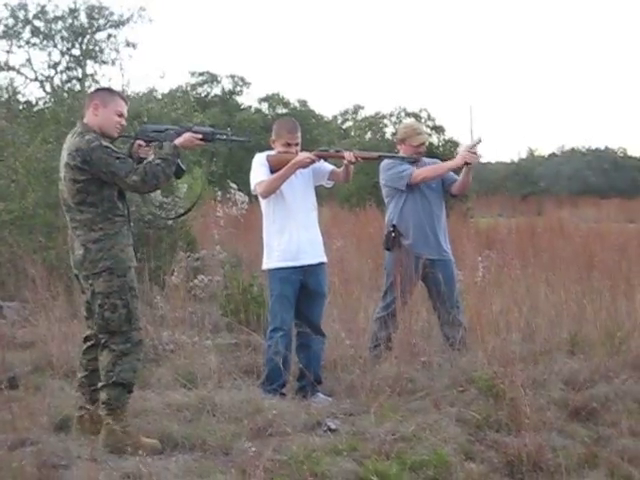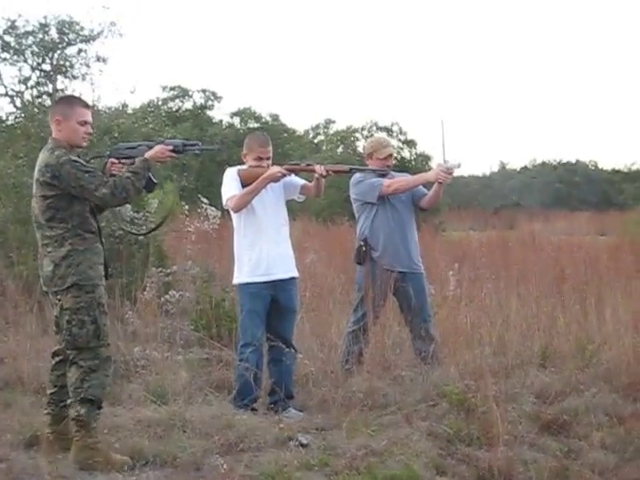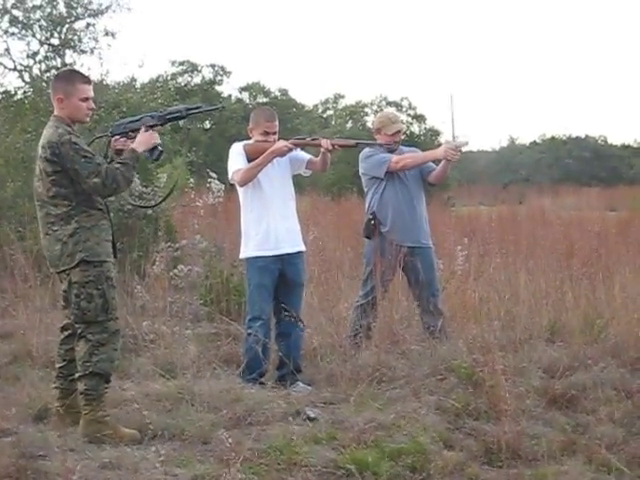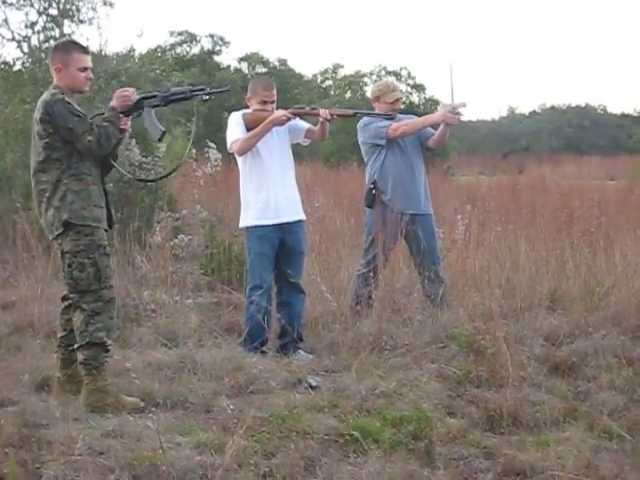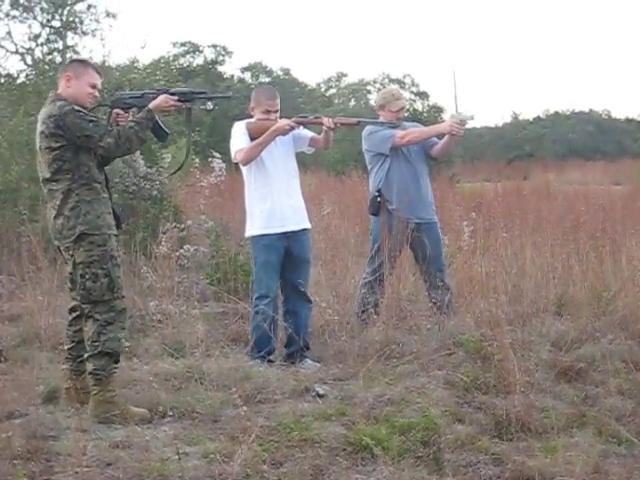
dt=1s
person 1, frame 1
left shoulder: (78, 142)
right shoulder: (91, 146)
left elbow: (120, 179)
right elbow: (142, 181)
left wrist: (134, 158)
right wrist: (175, 147)
left hip: (91, 254)
right hip: (107, 255)
left knee: (99, 334)
right knee: (124, 338)
left ankle: (89, 412)
right ankle: (114, 428)
person 1, frame 2
left shoulder: (54, 160)
right shoulder: (61, 161)
left elbow: (91, 204)
right elbow: (113, 195)
left wrist: (108, 175)
right wrist: (146, 161)
left hip: (65, 271)
right hip: (77, 271)
left knee: (68, 351)
right knee: (92, 354)
left ankle: (57, 431)
right ankle: (85, 443)
person 1, frame 3
left shoulder: (57, 137)
right shoulder: (63, 139)
left elbow: (92, 183)
right elbow: (105, 184)
left wrist: (115, 156)
right wrist: (135, 150)
left hip: (73, 248)
right hip: (84, 248)
left knee: (77, 326)
right knee: (100, 329)
left ankle: (66, 406)
right ankle: (93, 417)
person 1, frame 4
left shoulder: (61, 105)
right shoulder: (56, 103)
left elbow: (95, 163)
right elbow: (95, 142)
left wrist: (117, 132)
right wrist: (114, 110)
left hip: (76, 214)
right hip: (77, 216)
left knee: (79, 296)
right knee: (97, 297)
left ankle: (68, 373)
right ankle: (95, 387)
person 1, frame 5
left shoulder: (53, 114)
right shoulder: (65, 114)
left elbow: (96, 156)
right elbow: (115, 145)
left wrist: (115, 127)
right wrist: (150, 111)
left hip: (73, 226)
right hip: (88, 226)
left knee: (85, 306)
right knee: (107, 308)
left ankle: (77, 384)
right ankle: (103, 398)
person 2, frame 1
left shoulder: (309, 162)
right shoulder: (262, 160)
left elbow: (342, 178)
right elbow: (263, 191)
left wrist: (348, 164)
right wrist: (293, 165)
left hip: (314, 258)
right hip: (282, 261)
left knee: (312, 327)
right knee: (280, 328)
left ankle: (309, 386)
right ankle: (272, 390)
person 2, frame 2
left shoulder: (280, 176)
right shoulder: (234, 175)
left elbow: (313, 192)
right elbow: (235, 204)
left wrist: (319, 178)
right wrist: (265, 178)
left hip: (285, 273)
right hip: (252, 275)
left knee: (283, 342)
right knee: (251, 343)
left ankle: (280, 401)
right ankle: (244, 405)
person 2, frame 3
left shoulder: (286, 151)
right shoulder: (240, 150)
left elbow: (319, 167)
right elbow: (241, 179)
left wrist: (325, 152)
right wrist: (271, 153)
left hip: (292, 247)
right hip: (260, 250)
left knee: (291, 317)
right knee: (259, 317)
left ankle: (289, 375)
right ankle: (252, 379)
person 2, frame 4
left shoulder: (285, 120)
right shoulder: (238, 119)
left elbow: (318, 137)
right elbow: (239, 148)
left wrist: (323, 122)
right wrist: (269, 123)
left hip: (292, 216)
right hip: (259, 218)
left knee: (292, 284)
right knee: (259, 286)
left ankle: (290, 344)
right ankle: (253, 348)
person 2, frame 5
left shoulder: (289, 129)
right shoulder: (242, 128)
left elbow: (322, 145)
right elbow: (243, 158)
left wrist: (327, 131)
right wrist: (273, 132)
left hip: (297, 224)
right hip: (265, 227)
left knee: (299, 293)
right knee: (266, 295)
left ankle: (297, 352)
right ankle: (260, 357)
person 3, frame 1
left shoulder: (435, 165)
right shoulder: (389, 167)
left elbow: (458, 189)
right elbow: (418, 177)
left wrist: (467, 167)
right wrist: (455, 162)
left hip: (439, 249)
right hip: (404, 249)
left knee: (450, 306)
right knee: (391, 305)
right ankle: (377, 355)
person 3, frame 2
left shoulder: (405, 179)
right shoulder: (360, 181)
left elbow: (427, 202)
right elbow: (390, 188)
left wrist: (439, 183)
right wrist: (428, 176)
left hip: (409, 263)
right hip: (375, 262)
left knee: (421, 318)
right knee: (362, 319)
left ankle: (431, 367)
right ankle: (348, 368)
person 3, frame 3
left shoulder: (413, 153)
right shoulder: (369, 156)
left elbow: (434, 178)
right elbow: (398, 164)
left wrist: (447, 160)
right wrist: (436, 153)
left hip: (418, 237)
right hip: (384, 237)
left knee: (429, 293)
right knee: (371, 293)
left ankle: (440, 341)
right ankle: (356, 342)
person 3, frame 4
left shoulder: (412, 120)
right shoulder: (367, 125)
left elbow: (434, 143)
right elbow: (397, 131)
left wrist: (445, 124)
right wrist: (435, 117)
left hip: (419, 205)
right hip: (385, 205)
left knee: (430, 261)
right knee: (372, 262)
left ankle: (441, 310)
right ankle: (357, 312)
person 3, frame 5
left shoulder: (416, 128)
right shoulder: (372, 133)
left elbow: (437, 152)
right elbow: (403, 139)
left wrist: (450, 135)
right wrist: (441, 127)
left hip: (424, 212)
right hip: (390, 213)
left knee: (436, 269)
right knee: (377, 270)
left ankle: (448, 317)
right ankle: (364, 320)
